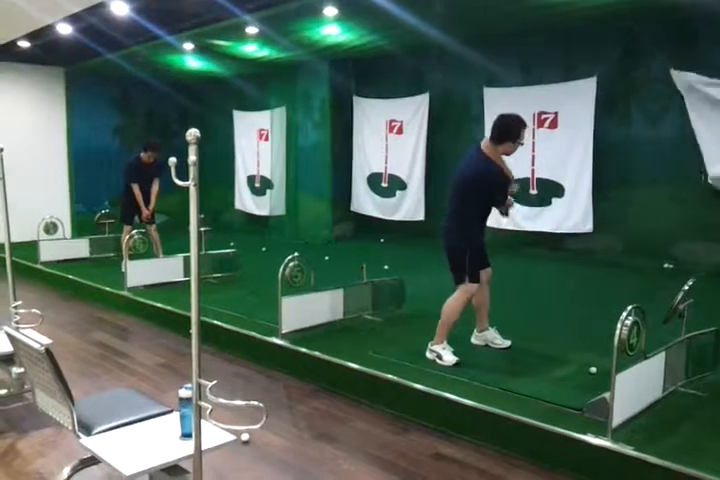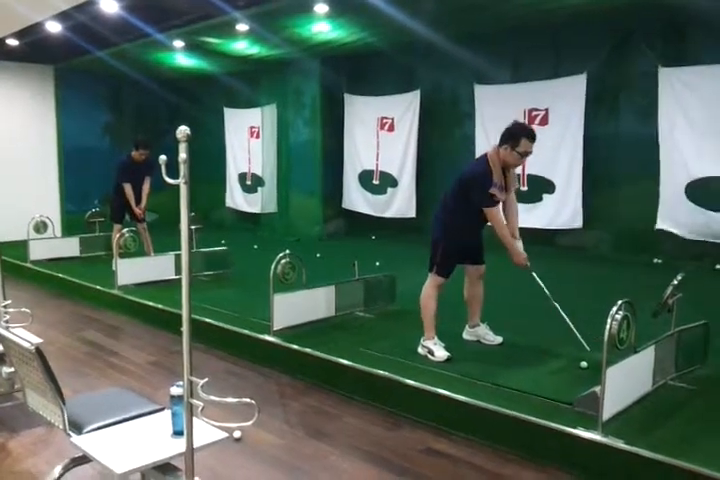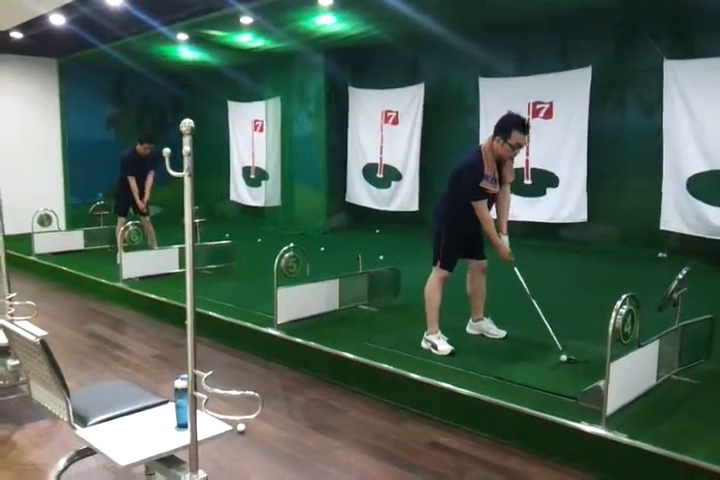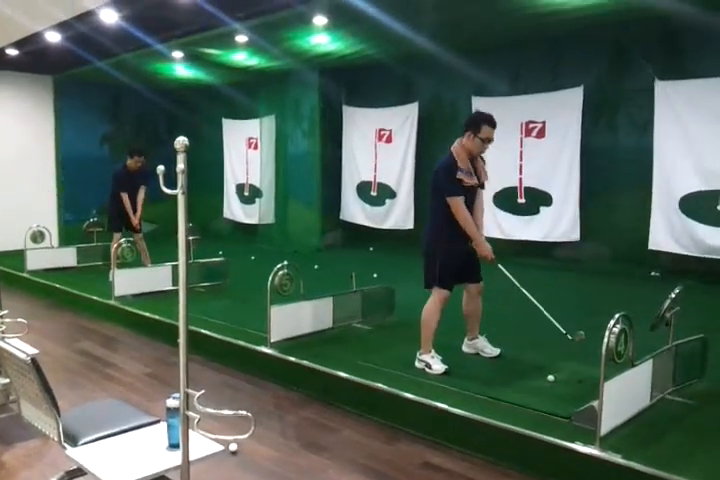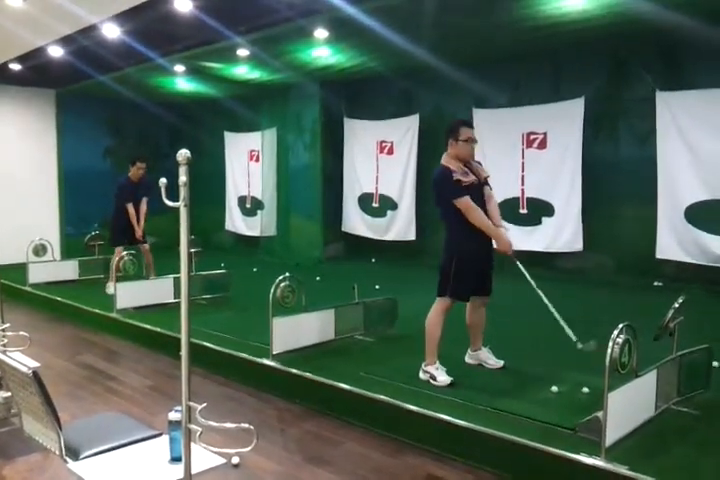
dt=1s
person 1, frame 1
left shoulder: (478, 150)
right shoulder: (494, 174)
right elbow: (503, 205)
left wrist: (505, 190)
right wrist: (508, 201)
left hip: (467, 229)
right hip: (461, 234)
left knee: (484, 276)
right knee: (467, 288)
left ankle: (482, 331)
right ankle: (437, 345)
person 1, frame 2
left shoulder: (506, 165)
right shoulder: (480, 174)
left elbow: (510, 200)
right elbow: (494, 217)
left wrist: (517, 239)
right wrist: (513, 251)
left hip: (471, 227)
right hip: (449, 227)
left knee: (477, 272)
right knee: (436, 279)
left ankle: (473, 327)
right ankle: (428, 340)
person 1, frame 3
left shoulder: (505, 158)
right shoulder: (473, 166)
left elbow: (504, 192)
right elbow: (482, 210)
left wrist: (503, 232)
right wrist: (499, 245)
left hip: (472, 222)
right hip: (450, 220)
left knee: (479, 266)
right knee: (441, 272)
left ankle: (477, 321)
right ankle: (431, 334)
person 1, frame 4
left shoulder: (477, 162)
right shoulder: (448, 167)
left elbow: (477, 200)
right elbow: (458, 209)
left wrist: (479, 238)
right wrist: (480, 242)
left hip: (464, 240)
right hip: (443, 241)
left knee: (475, 287)
right knee: (440, 294)
left ankle: (472, 340)
right ankle: (425, 354)
person 1, frame 5
left shoulder: (476, 168)
right shoulder: (444, 175)
left elbow: (489, 198)
right elbow: (469, 209)
left wrist: (500, 228)
right wrist: (497, 236)
left hip: (481, 245)
right hip: (460, 248)
left knee: (480, 298)
right knee: (444, 301)
left ankle: (476, 350)
right ankle: (429, 365)
person 2, frame 1
left shoulder: (157, 164)
right shoulder: (132, 164)
left elbow: (155, 184)
right elbow: (135, 188)
left wrist: (151, 205)
right wrist: (143, 209)
left hip: (147, 199)
right hip: (130, 199)
left knee: (152, 227)
right knee: (127, 229)
left ankle: (160, 256)
right ankle: (125, 260)
person 2, frame 2
left shoulder: (148, 163)
right shoulder: (124, 164)
left elbow: (146, 183)
right elbow: (127, 187)
left wrist: (143, 203)
right wrist: (134, 208)
left hip: (137, 198)
right hip: (120, 198)
left knee: (142, 226)
right knee: (117, 227)
left ankle: (151, 255)
right ankle: (115, 258)
person 2, frame 3
left shoulder: (152, 157)
right shoulder: (128, 158)
left elbow: (150, 177)
right elbow: (132, 181)
left wrist: (146, 197)
right wrist: (137, 201)
left hip: (141, 192)
right hip: (124, 192)
left knee: (146, 220)
right knee: (122, 220)
left ankle: (155, 248)
right ankle: (120, 252)
person 2, frame 4
left shoulder: (143, 172)
right shoulder: (120, 173)
left elbow: (141, 192)
right elbow: (124, 197)
left wrist: (138, 213)
right wrist: (131, 217)
left hip: (134, 207)
right hip: (117, 207)
left knee: (139, 237)
right knee: (117, 237)
left ankle: (148, 266)
right ankle: (113, 269)
person 2, frame 5
left shoulder: (144, 183)
right shoulder: (123, 184)
left elbow: (143, 204)
right elbow: (130, 208)
left wrist: (141, 225)
right wrist: (136, 229)
left hip: (136, 220)
right hip: (120, 221)
left knee: (146, 248)
right knee: (119, 251)
left ankle: (152, 277)
right ankle: (111, 282)
